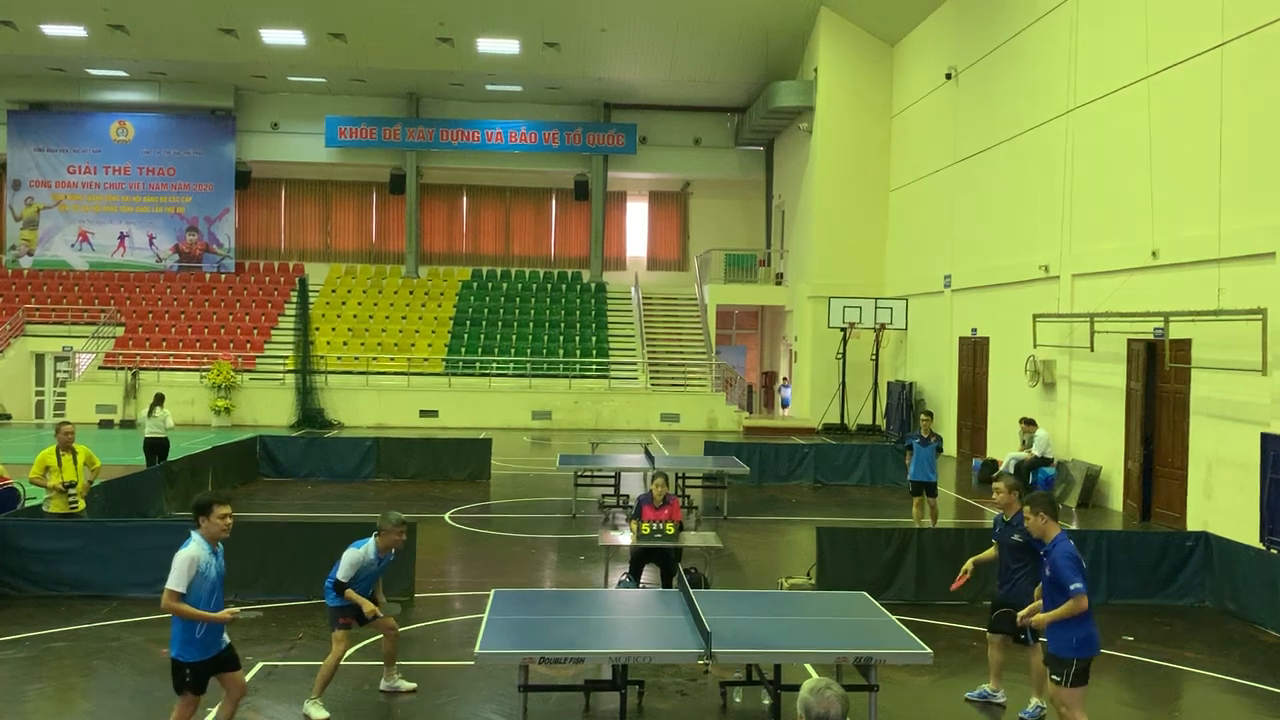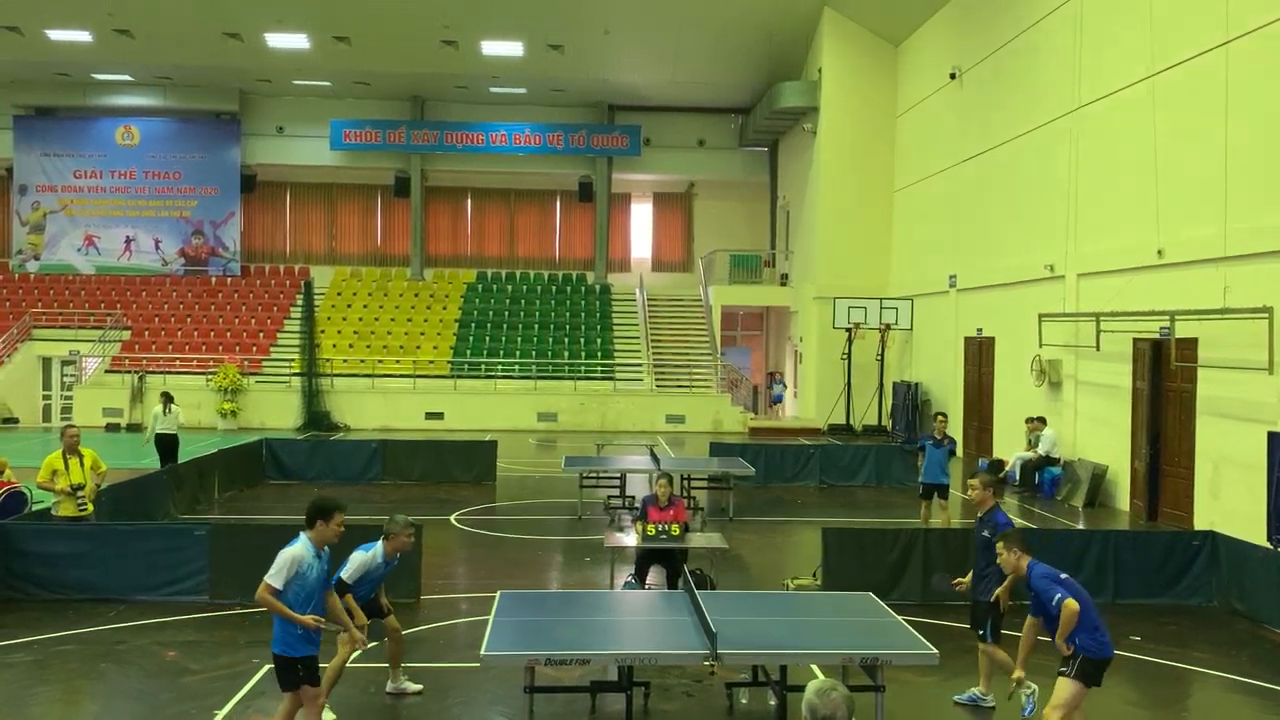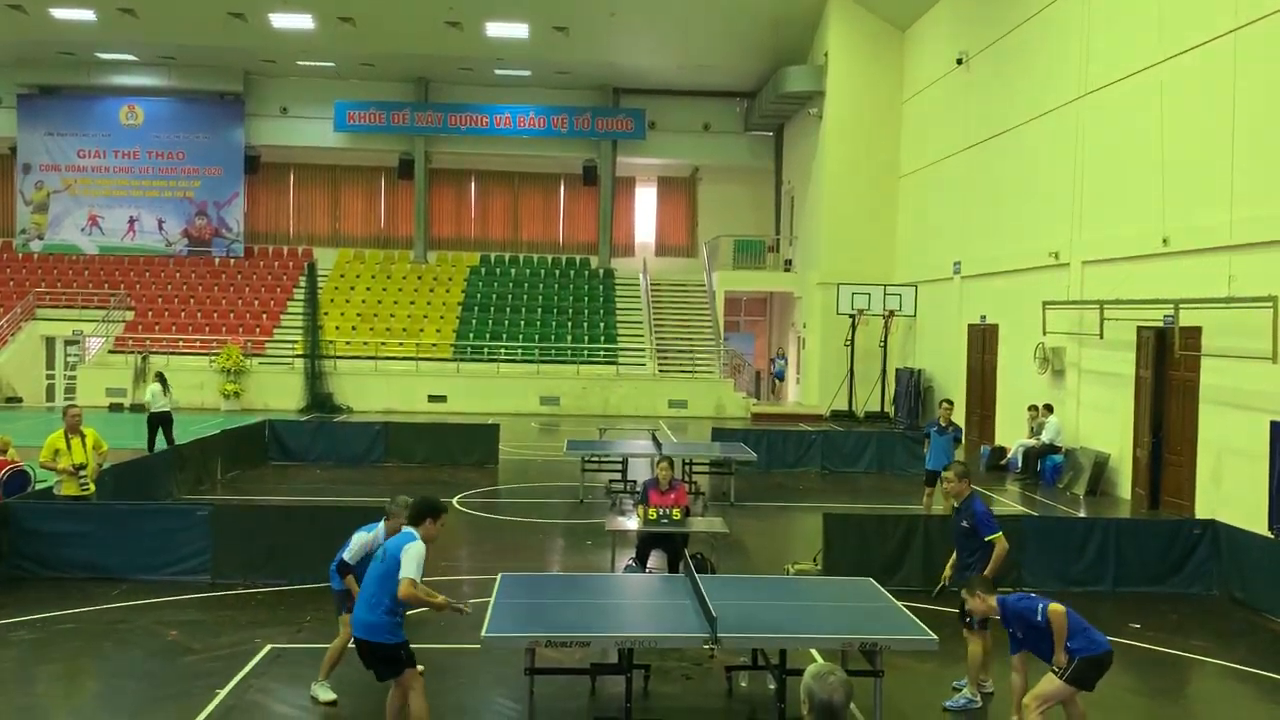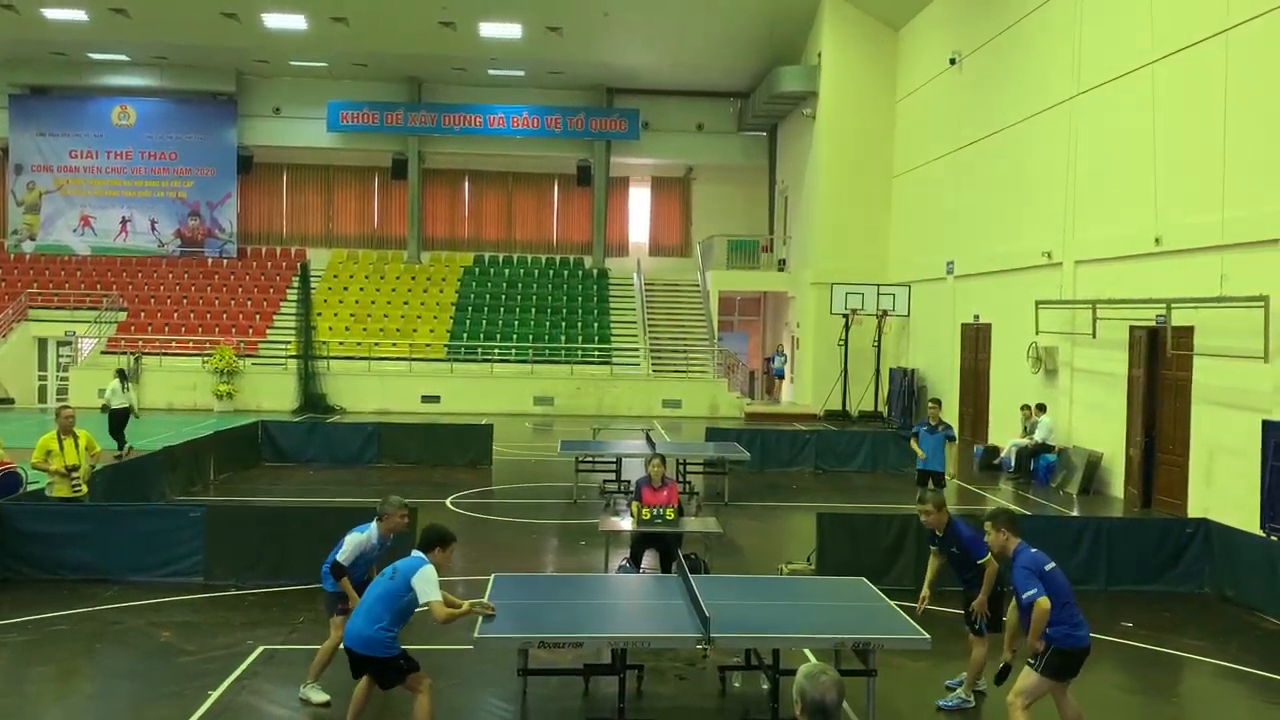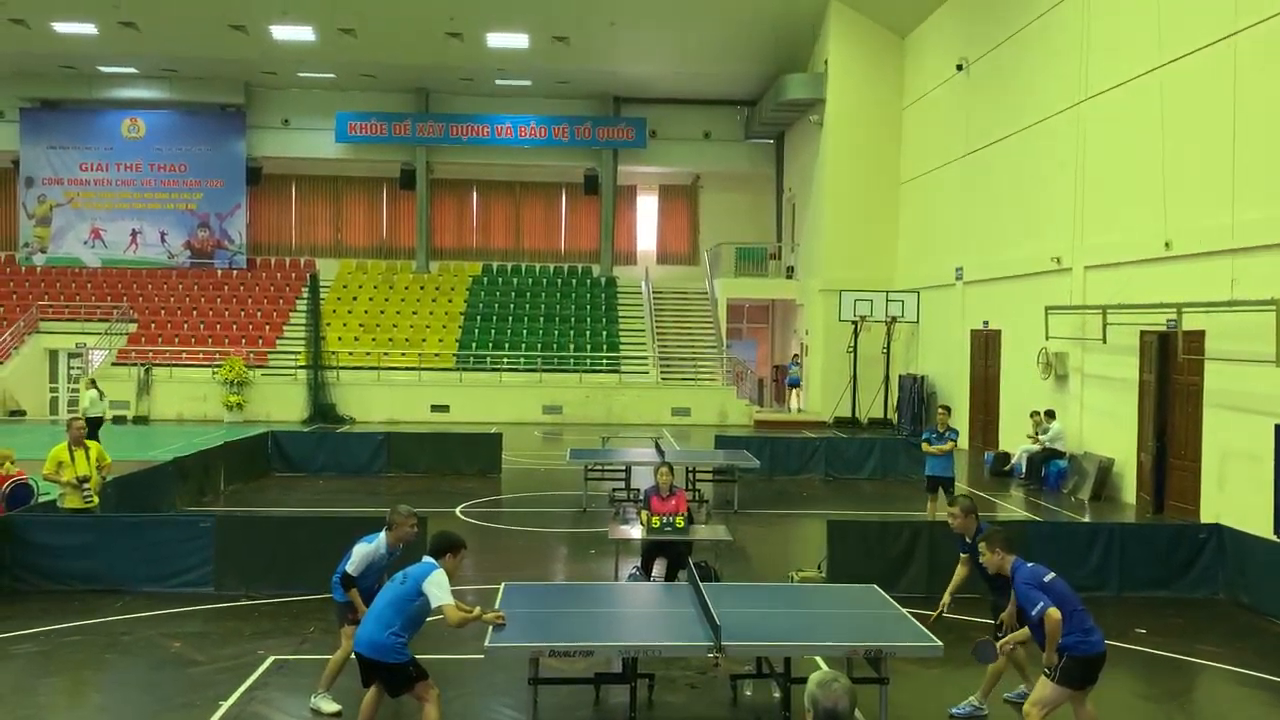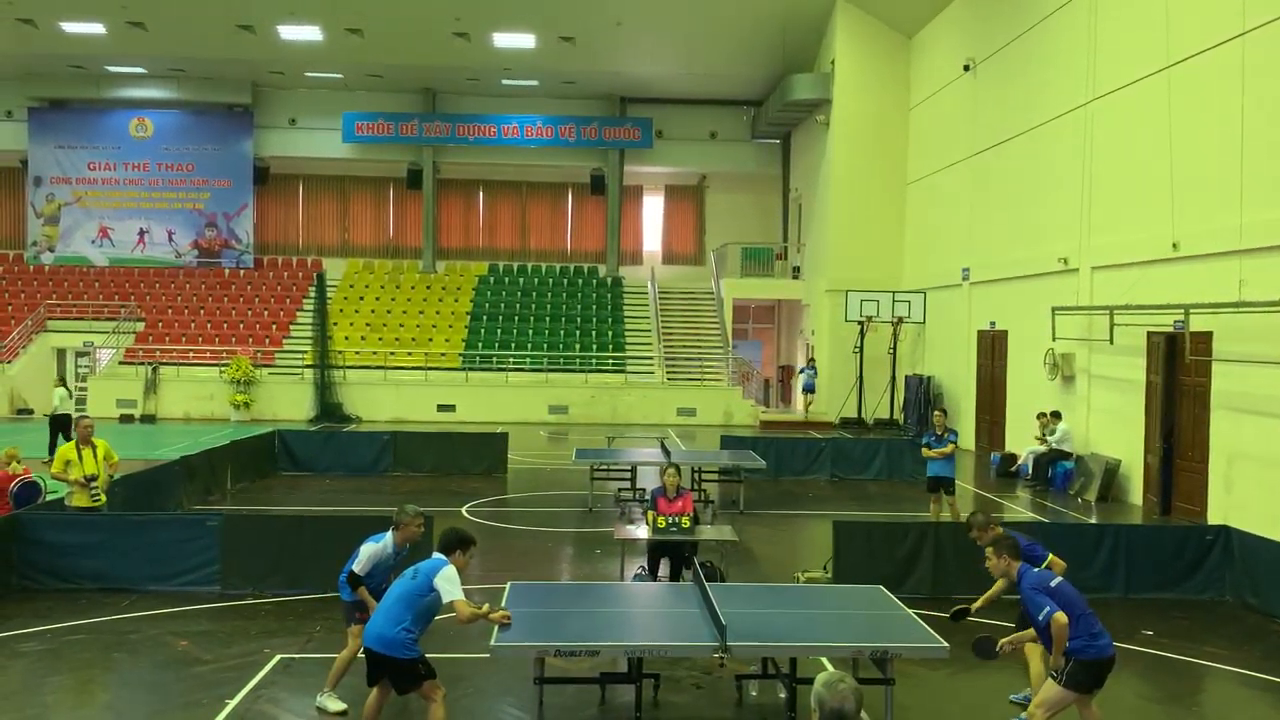
dt=0.7s
person 1, frame 1
left shoulder: (1029, 525)
right shoulder: (999, 521)
right wrist: (973, 560)
left hip: (1024, 597)
right hip: (1003, 593)
left knee: (1031, 647)
right knee: (994, 639)
right ankle: (995, 689)
person 1, frame 2
left shoulder: (1000, 521)
right shoulder: (981, 519)
left wrist: (1006, 587)
right wrist: (969, 578)
left hip: (993, 593)
right hip: (979, 591)
left knee: (988, 646)
right knee: (983, 643)
left ankle: (1025, 687)
right ankle: (983, 692)
person 1, frame 3
left shoulder: (977, 510)
right shoulder: (959, 507)
left elbow: (1002, 545)
left wrist: (986, 576)
right wrist: (950, 566)
right hip: (967, 579)
left knee: (972, 634)
right knee: (981, 631)
left ankle: (972, 694)
right ankle: (983, 680)
person 1, frame 4
left shoulder: (964, 534)
right shoulder: (934, 530)
left elbow: (992, 566)
right elbow: (936, 555)
left wrist: (983, 598)
right wrist: (926, 586)
left hip: (987, 588)
right hip: (969, 585)
left knee: (979, 638)
right knee: (973, 633)
left ankle: (965, 694)
right ankle: (973, 677)
person 1, frame 5
right shoulder: (964, 536)
right elbow: (964, 565)
left wrist: (1011, 610)
right wrist: (949, 593)
left hip: (1013, 597)
right hip: (999, 595)
left ankle: (979, 702)
right ankle: (1029, 688)
person 1, frame 6
left shoulder: (1021, 545)
left elbow: (1060, 566)
right elbow: (1007, 579)
right wrist: (983, 600)
left knee: (1033, 651)
right knee: (1021, 643)
right ankle: (1035, 692)
person 2, frame 1
left shoulder: (217, 549)
right shoulder: (189, 554)
right elbow: (168, 603)
right wrist: (213, 617)
left hip: (217, 642)
right hip: (190, 648)
left knee: (238, 689)
person 2, frame 2
left shoulder: (323, 553)
right shoulder: (293, 553)
left elbow: (329, 596)
right elbow: (262, 595)
left wrist: (351, 629)
right wrist: (298, 618)
left hip: (308, 642)
right hip: (292, 644)
left knee: (294, 701)
person 2, frame 3
left shoulder: (398, 541)
right shoulder: (415, 545)
right elbow: (405, 593)
left wrist: (444, 602)
right wrist: (436, 604)
left hip: (364, 627)
right hip: (382, 630)
left knee: (401, 683)
right knee: (414, 687)
person 2, frame 4
left shoulder: (406, 564)
right shoulder: (424, 568)
left elbow: (436, 595)
right elbow: (441, 615)
left wrist: (470, 606)
right wrist: (464, 611)
left hip: (353, 637)
right hip: (377, 642)
left knee: (371, 677)
right knee: (422, 687)
person 2, frame 5
left shoulder: (416, 570)
right shoulder: (435, 573)
left elbow: (448, 602)
right elbow: (454, 619)
left wrist: (483, 617)
right wrist: (475, 616)
left hip: (363, 642)
right hip: (387, 647)
left knee: (379, 686)
right knee: (430, 696)
person 2, frame 6
left shoulder: (425, 566)
right shoulder: (445, 569)
left elbow: (459, 602)
right elbow: (464, 615)
left wrist: (490, 617)
right wrist: (484, 613)
left hip: (372, 638)
right hip: (397, 643)
left knee: (382, 688)
right knee: (436, 696)
person 3, frame 1
left shoulder: (390, 550)
right shoulder: (357, 552)
right elbow: (339, 586)
left wrist: (379, 595)
right wrist: (363, 603)
left hip: (365, 597)
right hip: (340, 598)
left knee: (392, 629)
right knee: (340, 649)
left ankle: (390, 679)
right ankle: (312, 702)
person 3, frame 2
left shoulder: (395, 554)
right shoulder: (364, 557)
right elbow: (340, 587)
left wrist: (381, 596)
right wrist: (357, 614)
left hip: (366, 598)
right hip: (345, 601)
left knee: (395, 631)
right knee: (346, 651)
left ankle: (397, 681)
right ankle: (320, 702)
person 3, frame 3
left shoulder: (396, 536)
right shoulder: (367, 536)
right elbow: (342, 567)
right wrist: (359, 595)
right hip: (345, 581)
right knee: (347, 634)
right ankle: (320, 684)
person 3, frame 4
left shoulder: (387, 536)
right shoulder: (360, 537)
right elbow: (337, 569)
right wrist: (353, 598)
left hip: (358, 580)
right hip: (336, 583)
right knee: (338, 635)
right ankle: (309, 686)
person 3, frame 5
left shoulder: (396, 545)
right shoulder: (368, 547)
right elbow: (347, 580)
right wrist: (361, 609)
left hip: (369, 591)
right hip: (347, 594)
right knee: (349, 645)
right ankle: (320, 696)
person 3, frame 6
left shoulder: (403, 545)
right shoulder: (375, 547)
right elbow: (353, 579)
right wrist: (372, 605)
left hip: (377, 590)
right hip: (355, 592)
right knee: (356, 644)
right ankle: (326, 694)
person 4, frame 1
left shoulder: (1061, 553)
right shoulder: (1055, 549)
left elbow: (1080, 602)
left wrist: (1046, 617)
right wrist: (1031, 609)
left hip: (1073, 644)
right hip: (1062, 640)
right knee: (1056, 698)
person 4, frame 2
left shoulder: (1038, 578)
right shoulder: (1036, 576)
left elbow: (1071, 608)
right elbow: (1031, 626)
left wrist: (1059, 639)
right wrist: (1019, 667)
left hip: (1088, 650)
right hip: (1093, 648)
person 4, frame 3
left shoulder: (1014, 605)
right shoulder: (1010, 621)
left elbow: (1058, 610)
right elbow: (1018, 671)
left wrist: (1059, 653)
left hip: (1087, 654)
right hip: (1095, 652)
left knee: (1031, 706)
right knee: (1064, 692)
person 4, frame 4
left shoulder: (1022, 565)
right shoulder: (1030, 556)
left elbow: (1043, 606)
right elbow: (1016, 606)
left wrist: (1033, 641)
right wrist: (1008, 647)
left hip: (1058, 644)
right hip: (1076, 640)
left knee: (1016, 702)
right knee: (1059, 693)
person 4, frame 5
left shoulder: (1022, 581)
right shoulder: (1032, 570)
left elbow: (1054, 617)
left wrist: (1050, 654)
right wrist: (1012, 638)
left hip: (1076, 652)
right hip: (1093, 647)
right knee: (1079, 702)
person 4, frame 6
left shoulder: (1029, 585)
right shoulder: (1037, 575)
left elbow: (1060, 621)
left wrist: (1057, 657)
right wrist: (1014, 639)
left hip: (1084, 656)
right hip: (1101, 651)
right knee: (1083, 703)
